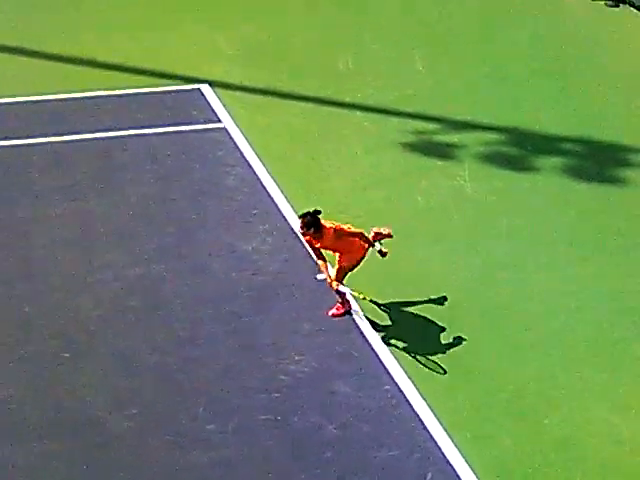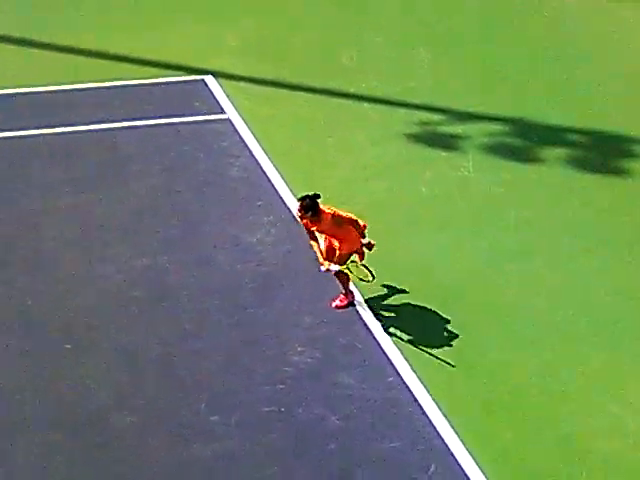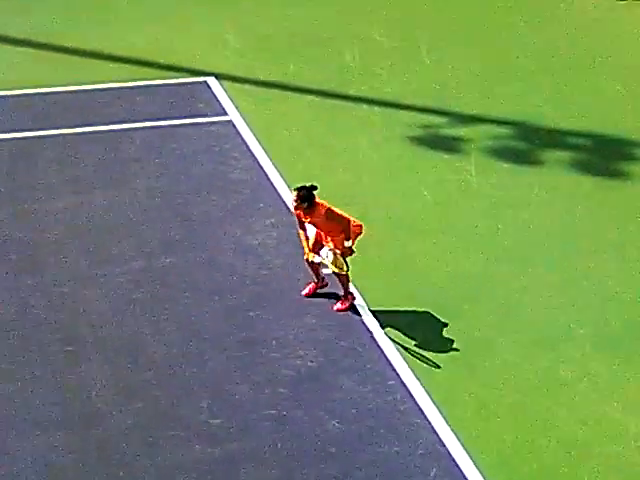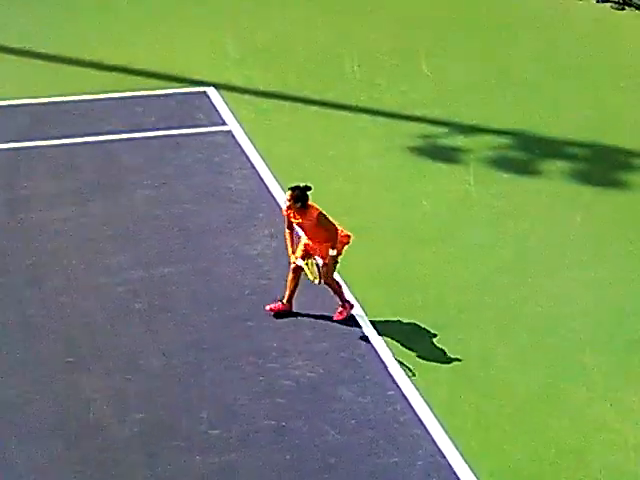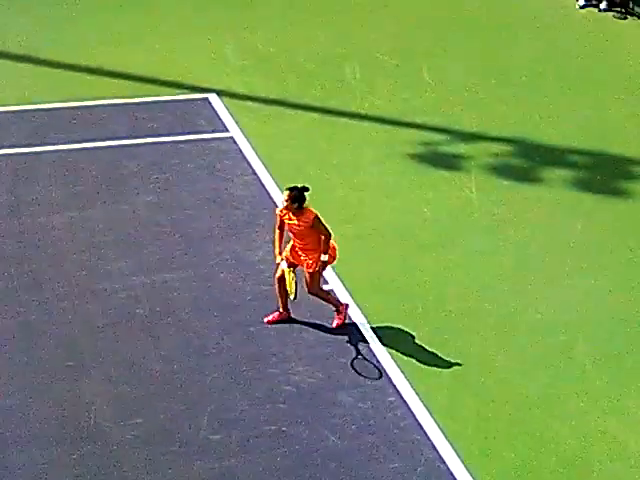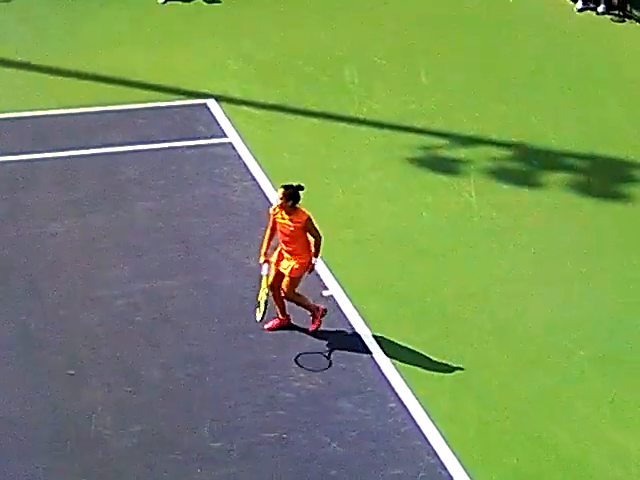
dt=0.1s
person 1, frame 1
left shoulder: (331, 231)
right shoulder: (308, 237)
left elbow: (360, 234)
right elbow: (320, 259)
right wrist: (328, 277)
left hip: (353, 250)
right hip: (341, 247)
left knee: (336, 281)
left ankle: (344, 304)
right ankle: (376, 235)
person 1, frame 2
left shoulder: (329, 217)
right shoulder: (305, 220)
left elbow: (355, 222)
right elbow: (313, 239)
left wrist: (363, 241)
right wrist: (322, 259)
left hip: (350, 238)
right hip: (333, 236)
left knee: (337, 268)
right knee: (327, 262)
left ankle: (347, 294)
person 1, frame 3
left shoulder: (324, 211)
right shoulder: (299, 210)
left elbow: (346, 222)
right elbow: (302, 229)
left wrist: (347, 244)
right wrist: (307, 250)
left hip: (341, 234)
right hip: (324, 231)
right knee: (309, 257)
left ankle: (348, 296)
right ankle: (319, 281)
person 1, frame 4
left shoulder: (316, 215)
right shoulder: (288, 210)
left elbow: (333, 230)
right elbow: (288, 229)
left wrist: (333, 252)
right wrist: (291, 253)
left hip: (327, 242)
right hip: (309, 240)
left knee: (327, 279)
right knee: (294, 268)
left ankle: (345, 304)
right ankle: (286, 304)
person 1, frame 5
left shoulder: (311, 218)
right shoulder: (282, 212)
left elbow: (327, 235)
right elbow: (279, 230)
left wrist: (324, 257)
right wrist: (278, 253)
left hip: (313, 253)
right hip: (296, 249)
left knee: (313, 289)
right knee: (280, 279)
left ankle: (339, 307)
right ankle: (283, 312)
person 1, frame 6
left shoulder: (303, 218)
right shoulder: (275, 211)
left elbow: (318, 237)
right elbow: (270, 230)
left wrist: (314, 260)
right wrist: (263, 253)
left hip: (299, 259)
right hip: (283, 253)
left knee: (288, 293)
right knee: (273, 286)
left ankle: (316, 311)
right ankle: (283, 318)
